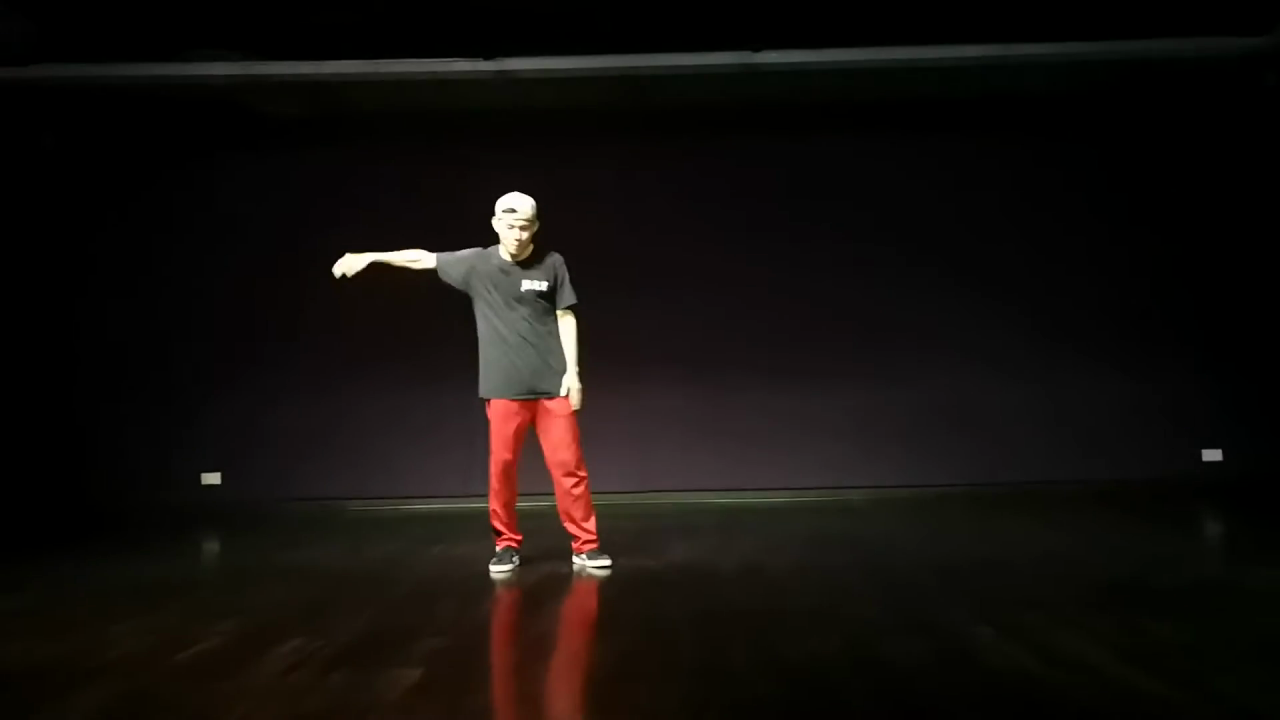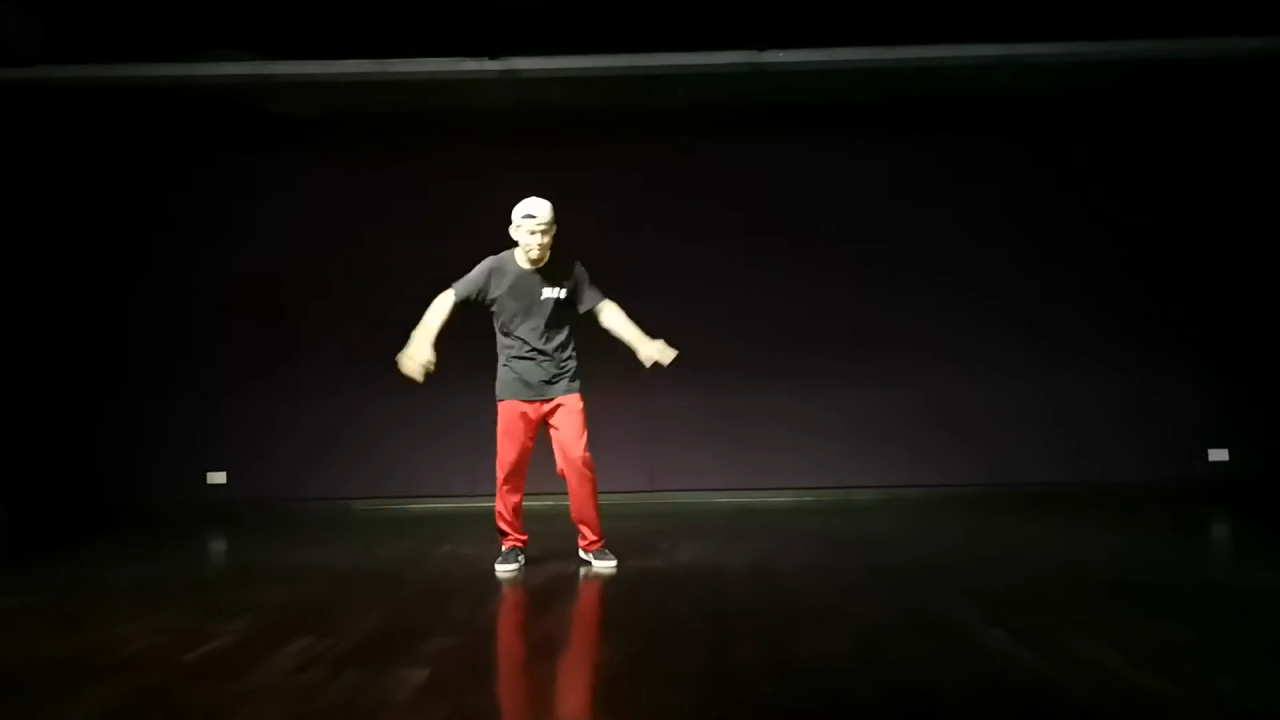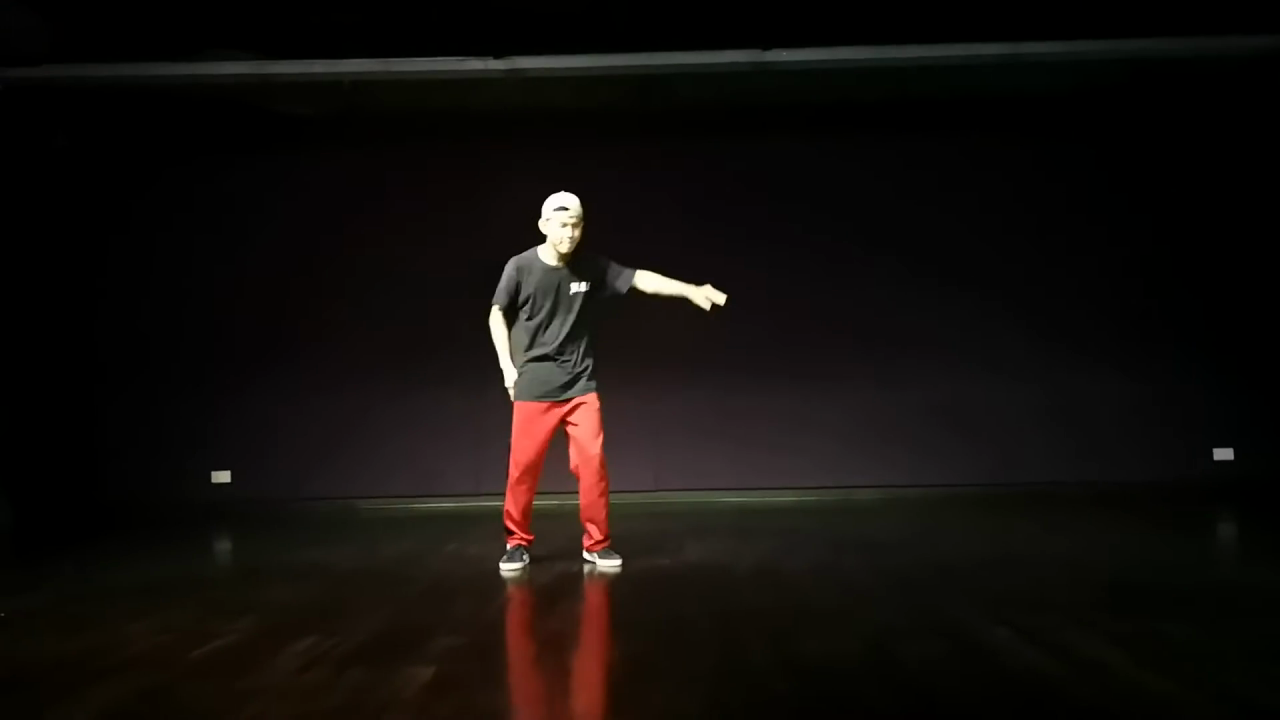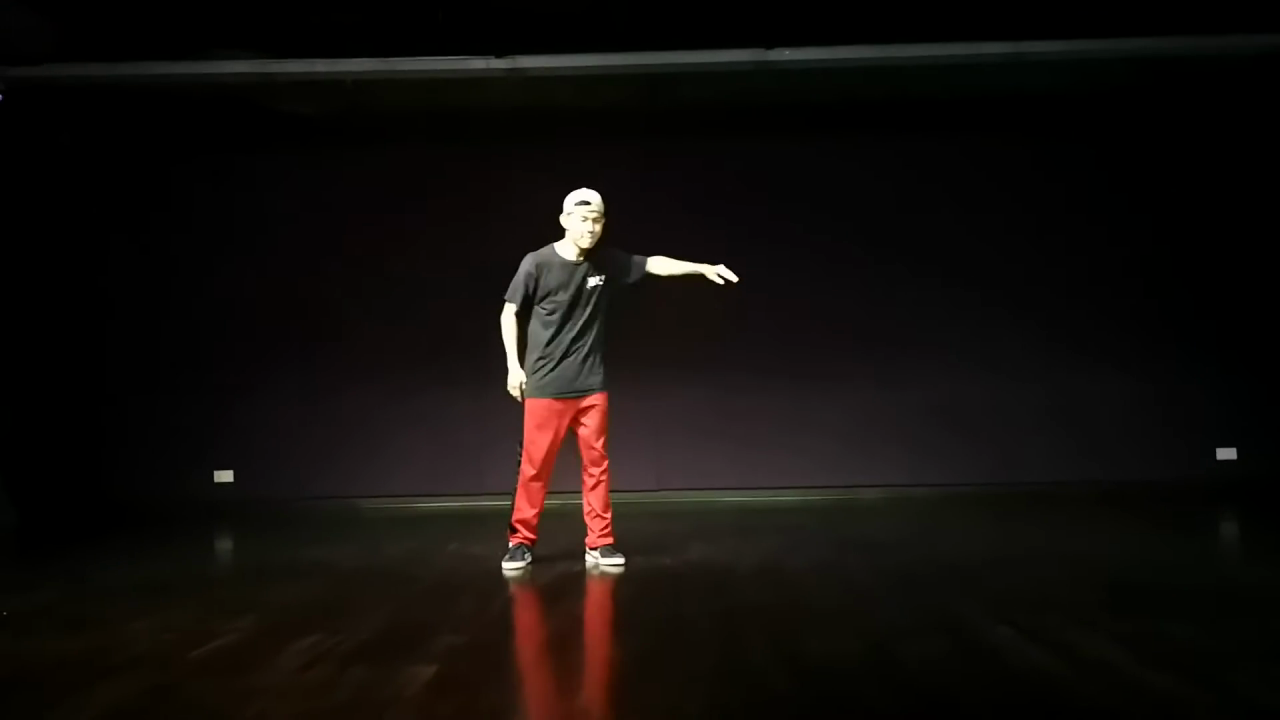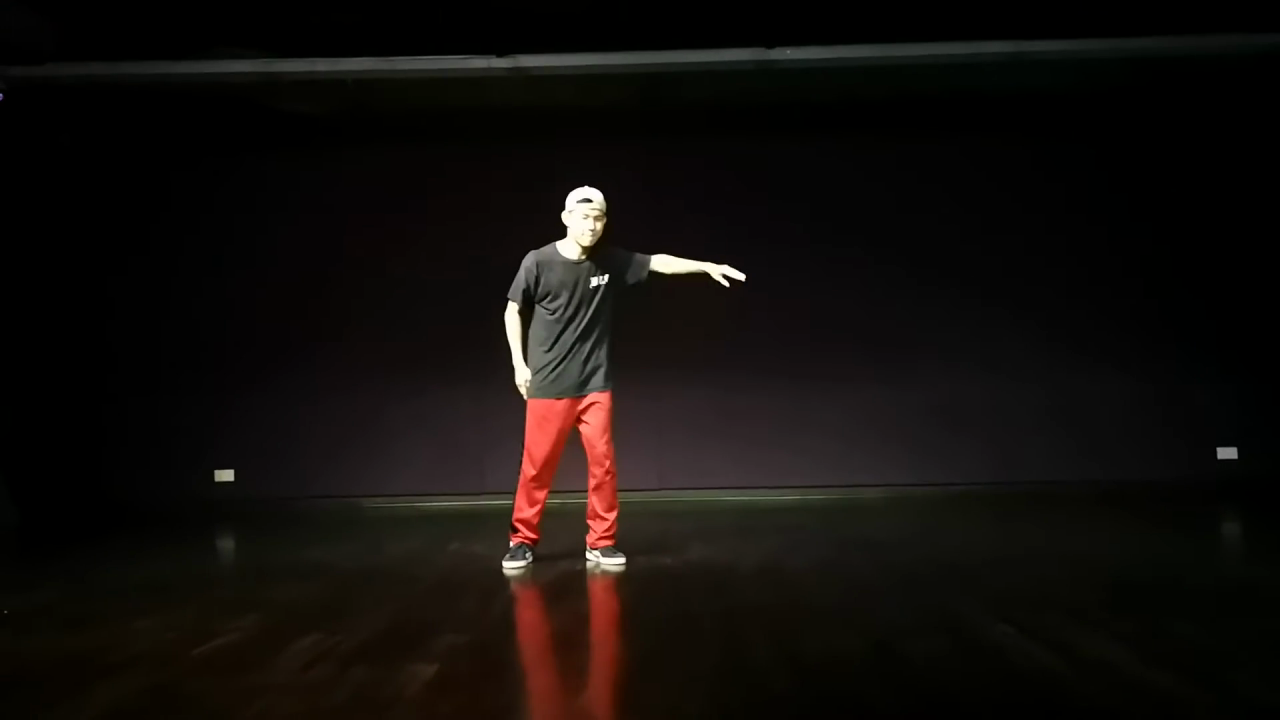
dt=0.2s
person 1, frame 1
left shoulder: (551, 263)
right shoulder: (475, 263)
left elbow: (565, 317)
right elbow: (421, 259)
left wrist: (572, 370)
right wrist: (368, 256)
left hip: (551, 384)
right hip: (504, 386)
left knee: (568, 463)
right knee: (502, 466)
left ankle: (586, 544)
right ankle: (507, 544)
person 1, frame 2
left shoulder: (569, 269)
right shoulder: (495, 269)
left elbow: (603, 308)
right elbow: (448, 298)
left wrist: (642, 343)
right wrist: (422, 340)
left hip: (562, 385)
right hip: (516, 385)
left knee: (577, 463)
right knee: (510, 468)
left ankle: (592, 542)
right ankle: (512, 543)
person 1, frame 3
left shoulder: (592, 267)
right shoulder: (520, 268)
left elbow: (639, 279)
right elbow: (498, 312)
left wrist: (691, 290)
right wrist: (508, 364)
left hip: (580, 385)
right hip: (534, 385)
left knee: (591, 464)
right knee: (524, 466)
left ankle: (597, 543)
right ankle: (517, 542)
person 1, frame 4
left shoulder: (607, 261)
right shoulder: (537, 263)
left elbow: (652, 264)
right elbow: (509, 313)
left wrist: (702, 267)
right wrist: (513, 365)
left hip: (591, 383)
right hip: (545, 384)
left knee: (597, 463)
right knee: (535, 464)
left ankle: (600, 542)
right ankle: (521, 541)
person 1, frame 5
left shoulder: (611, 260)
right shoulder: (538, 262)
left elbow: (656, 262)
right elbow: (513, 311)
left wrist: (707, 266)
right wrist: (519, 363)
left hip: (594, 383)
right hip: (548, 384)
left knee: (602, 463)
right knee: (537, 465)
left ankle: (601, 541)
right ankle: (522, 540)
